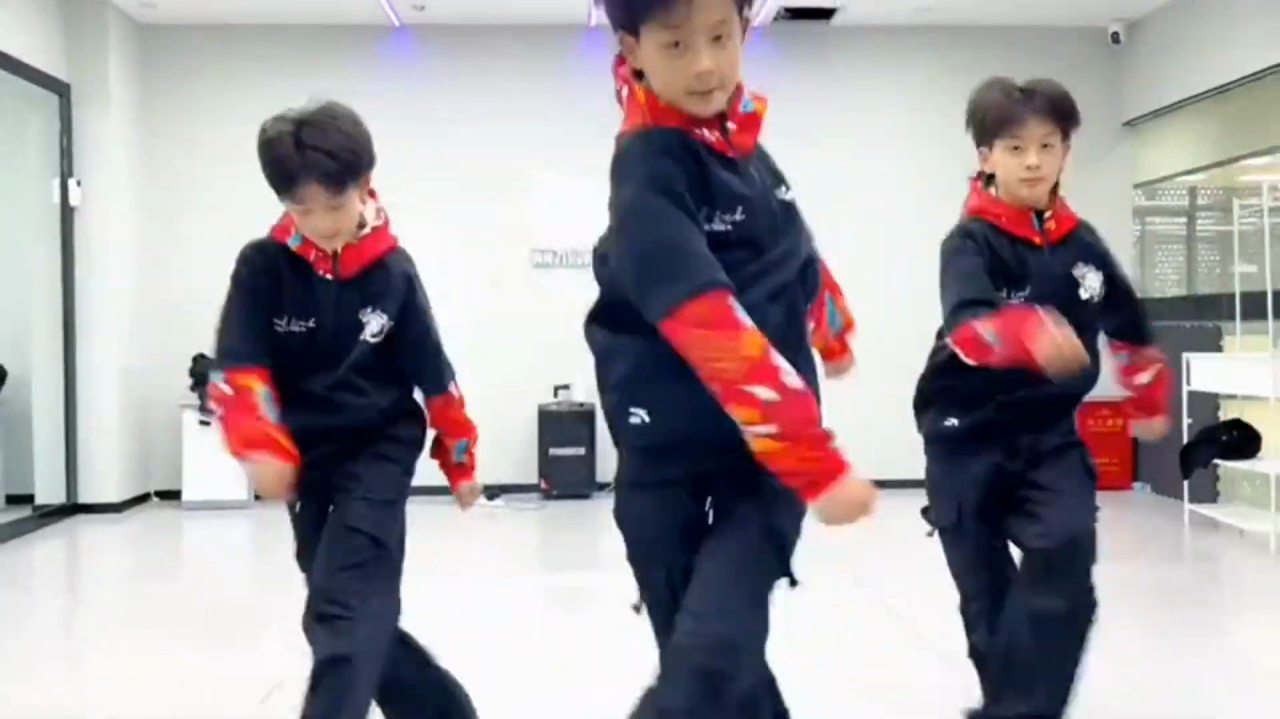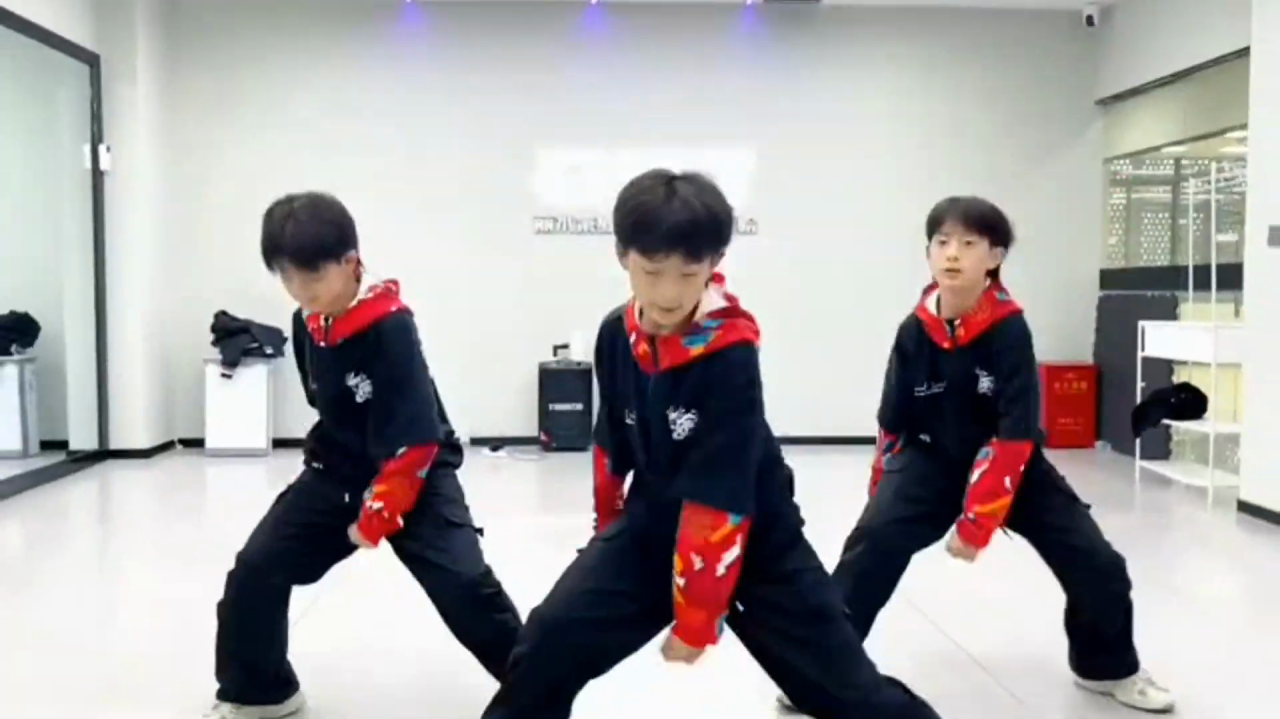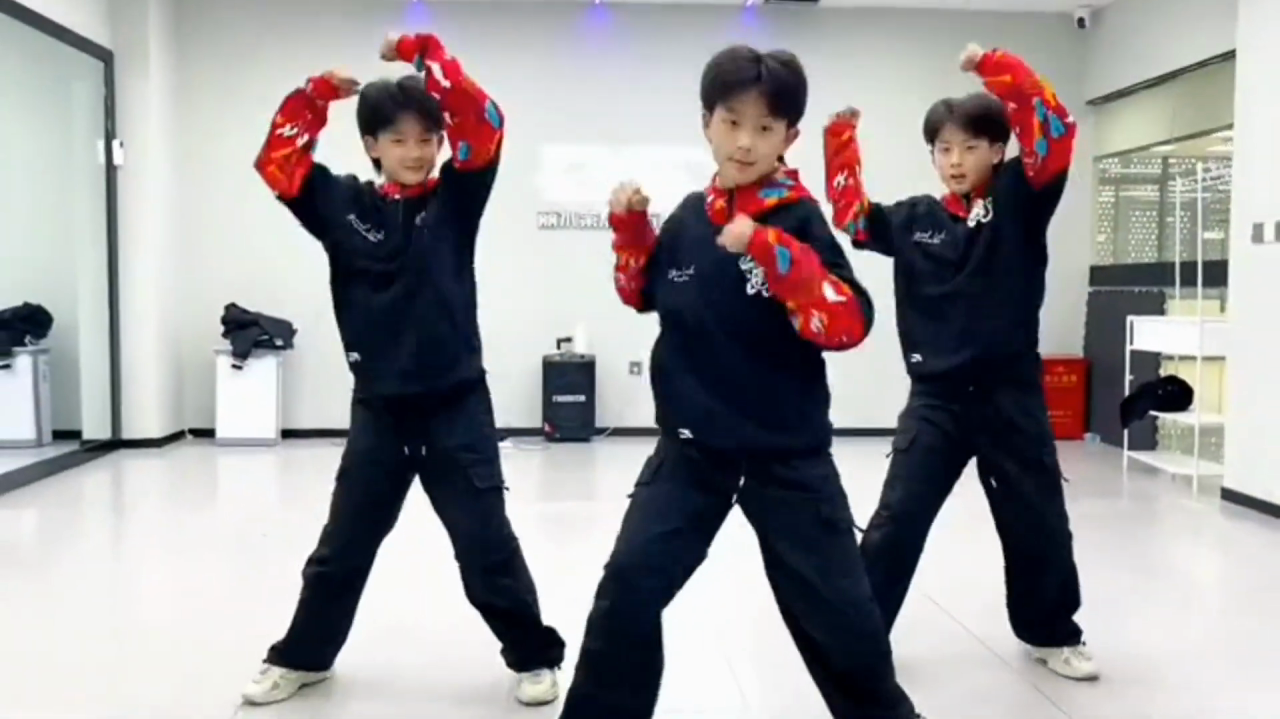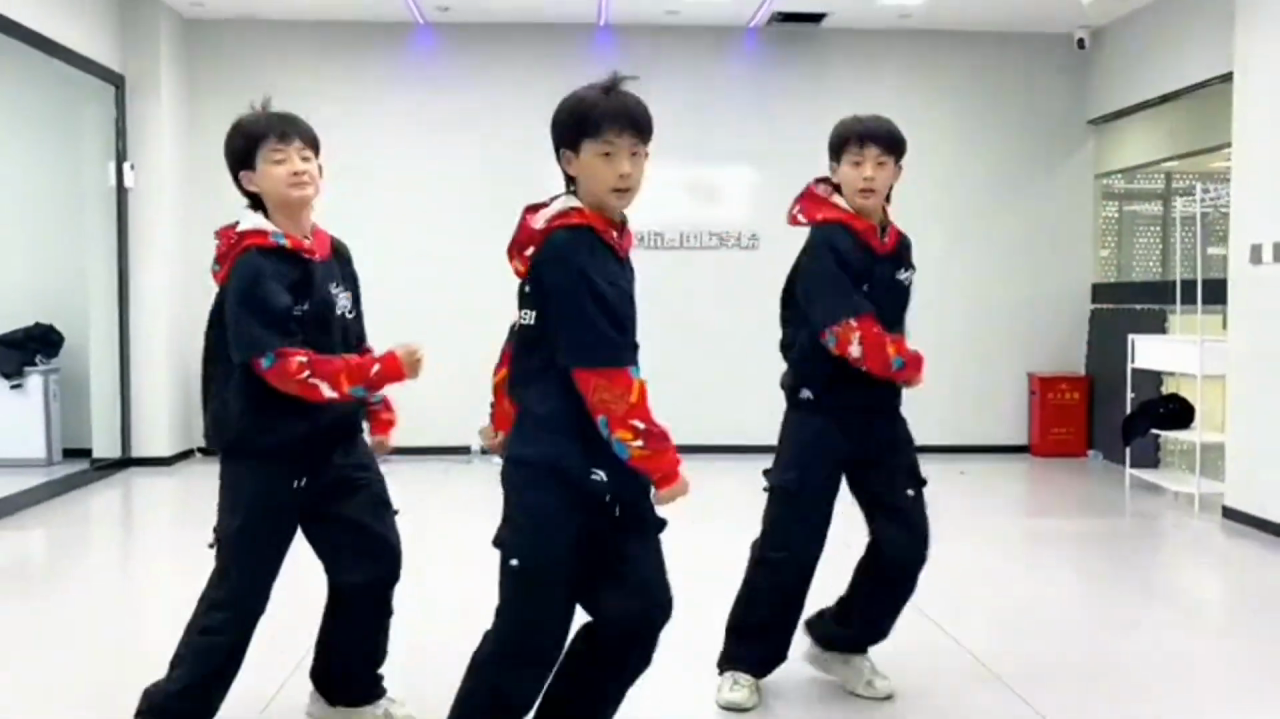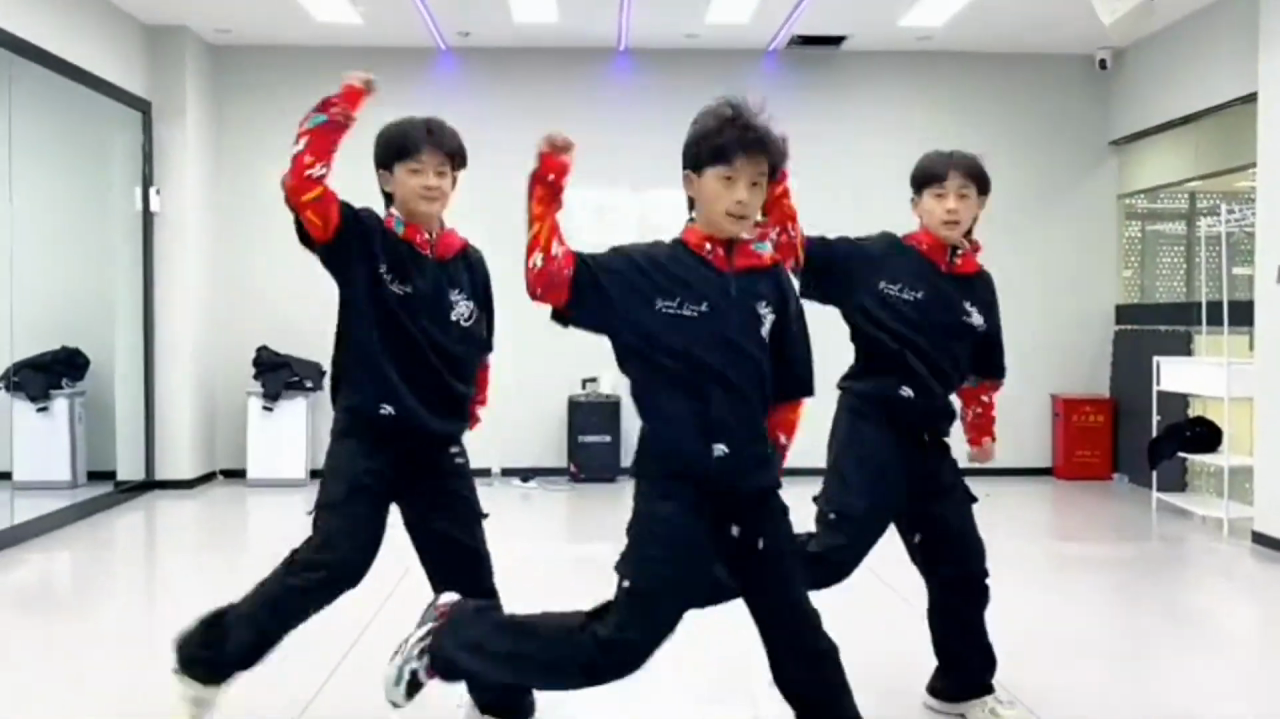
dt=0.5s
person 1, frame 1
left shoulder: (736, 134)
right shoulder: (647, 162)
right elbow: (702, 320)
left wrist: (831, 325)
right wrist: (813, 461)
left hip: (766, 457)
right hip: (667, 452)
right knee: (697, 660)
person 1, frame 2
left shoulder: (729, 362)
right shoulder: (616, 335)
left elbow: (720, 504)
left wrist: (696, 623)
right wrist: (607, 511)
left hip: (750, 544)
right hip: (651, 530)
right knee: (546, 651)
person 1, frame 3
left shoulder: (800, 224)
right shoulder: (688, 221)
left elbow: (844, 324)
right elbow: (642, 292)
left wrist: (766, 246)
right wrist: (631, 233)
left hip: (787, 454)
right hip: (692, 446)
left knee: (838, 609)
right knee: (629, 586)
person 1, frame 4
left shoulder: (604, 248)
right shoulder: (571, 250)
right elbow: (604, 375)
right wrist: (661, 464)
left hip: (605, 470)
right hip: (550, 474)
left knee: (638, 612)
right knee: (527, 632)
person 1, frame 5
left shoulder: (773, 286)
right shoulder: (642, 271)
right elbow: (549, 281)
right wrist: (548, 178)
left hip: (748, 491)
right hip: (673, 492)
left knee: (794, 631)
right knee: (623, 639)
right ankle: (458, 633)
person 2, frame 1
left shoulder: (392, 271)
right shoulder: (264, 264)
left elbow: (433, 375)
right elbow: (239, 370)
left wrist: (461, 461)
right wrist: (262, 447)
left hip: (377, 459)
right hip: (306, 464)
left knee: (349, 607)
right knee: (351, 609)
person 2, frame 2
left shoulder: (390, 331)
right shoulder: (306, 328)
left elbow: (413, 441)
left wrist: (378, 517)
right wrist: (332, 494)
left hip: (416, 477)
right hip: (336, 474)
left knee: (465, 583)
right knee: (255, 573)
person 2, frame 3
left shoulder: (456, 195)
right shoulder: (346, 203)
left elbow: (483, 126)
right elbow: (279, 164)
left wrist: (424, 52)
right wrist: (317, 95)
left hip: (454, 409)
right hip: (379, 410)
left knee: (486, 543)
right knee: (344, 542)
left ankle: (536, 656)
right ankle: (303, 656)
person 2, frame 4
left shoulder: (335, 255)
right shoulder: (254, 265)
right elbow: (282, 363)
left wrist: (378, 411)
right wrist: (382, 369)
left hip: (336, 445)
right hip: (260, 456)
left knee: (373, 564)
right knee: (237, 595)
person 2, frame 5
left shoulder: (469, 264)
right shoulder: (361, 241)
right elbow: (305, 180)
left wrist: (465, 414)
right wrist: (340, 105)
left hip: (437, 448)
right hip: (366, 440)
left knee: (468, 578)
right knee: (326, 565)
right ankle: (206, 659)
person 3, frame 1
left shoulder: (1080, 240)
right shoulder: (970, 240)
left elbow: (1130, 326)
right elbow: (971, 333)
left wrist: (1151, 402)
right wrist: (1028, 334)
left hip: (1047, 434)
right hip: (964, 432)
left knee: (1065, 556)
right knee: (983, 581)
person 3, frame 2
left shoulder: (1008, 332)
right shoulder: (914, 334)
left elbow: (1013, 437)
right elbow: (893, 427)
left wrist: (977, 524)
right wrist: (880, 496)
left hip: (1008, 463)
right hip: (933, 459)
left knee: (1095, 561)
right knee: (874, 542)
left ankle: (1109, 669)
person 3, frame 3
left shoulder: (1021, 199)
right shoulder: (918, 217)
left elbow: (1054, 129)
right elbow: (851, 218)
left wrist: (994, 68)
right wrist: (841, 145)
left hip: (1010, 396)
right hip: (935, 396)
left knee: (1038, 518)
right knee: (899, 518)
left ankle: (1053, 635)
person 3, frame 4
left shoulder: (897, 246)
right shoulder: (825, 241)
right elbow: (848, 333)
right wrist: (907, 363)
left hip: (879, 414)
right hip: (818, 414)
left knee: (905, 541)
right knee: (790, 546)
left ankle: (842, 642)
right ankle: (744, 660)
person 3, frame 5
left shoulder: (979, 287)
right shoulder: (877, 258)
left elbow: (984, 372)
right elbow: (788, 253)
left wrist: (980, 433)
right wrist: (769, 183)
left hip: (926, 440)
right hip: (870, 426)
left knee: (961, 567)
right knee: (840, 545)
right ankle: (710, 579)
